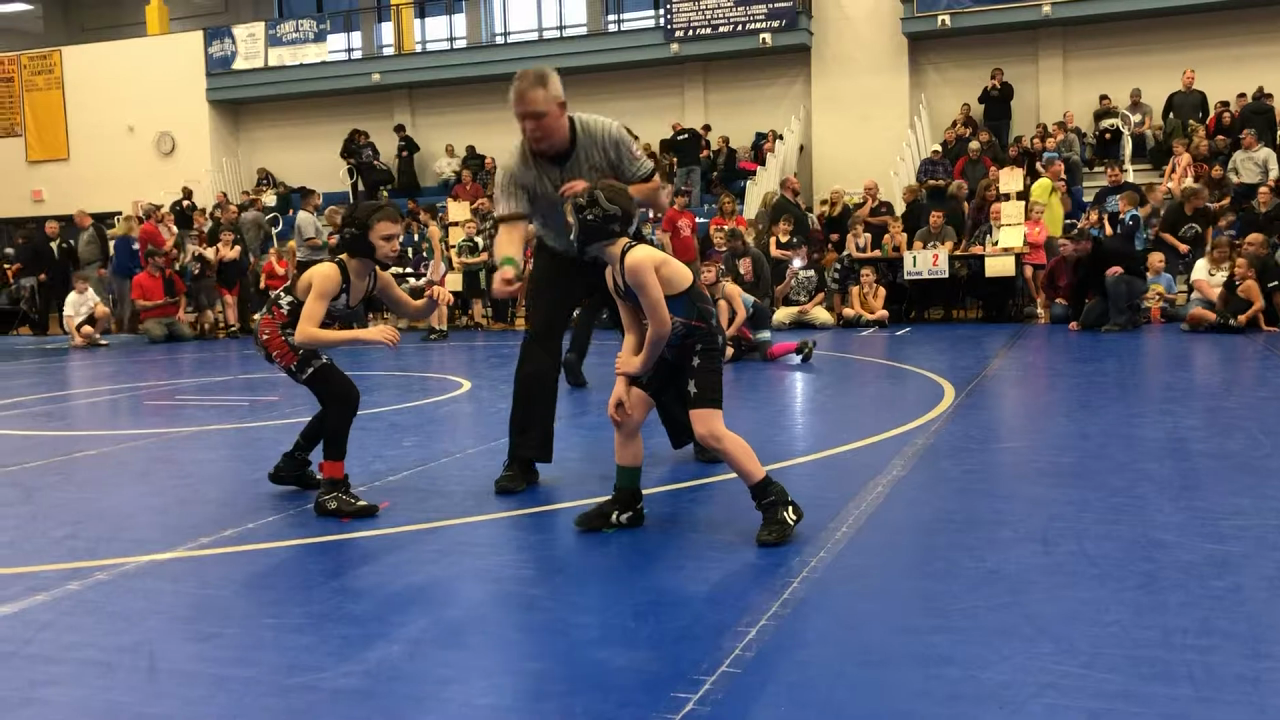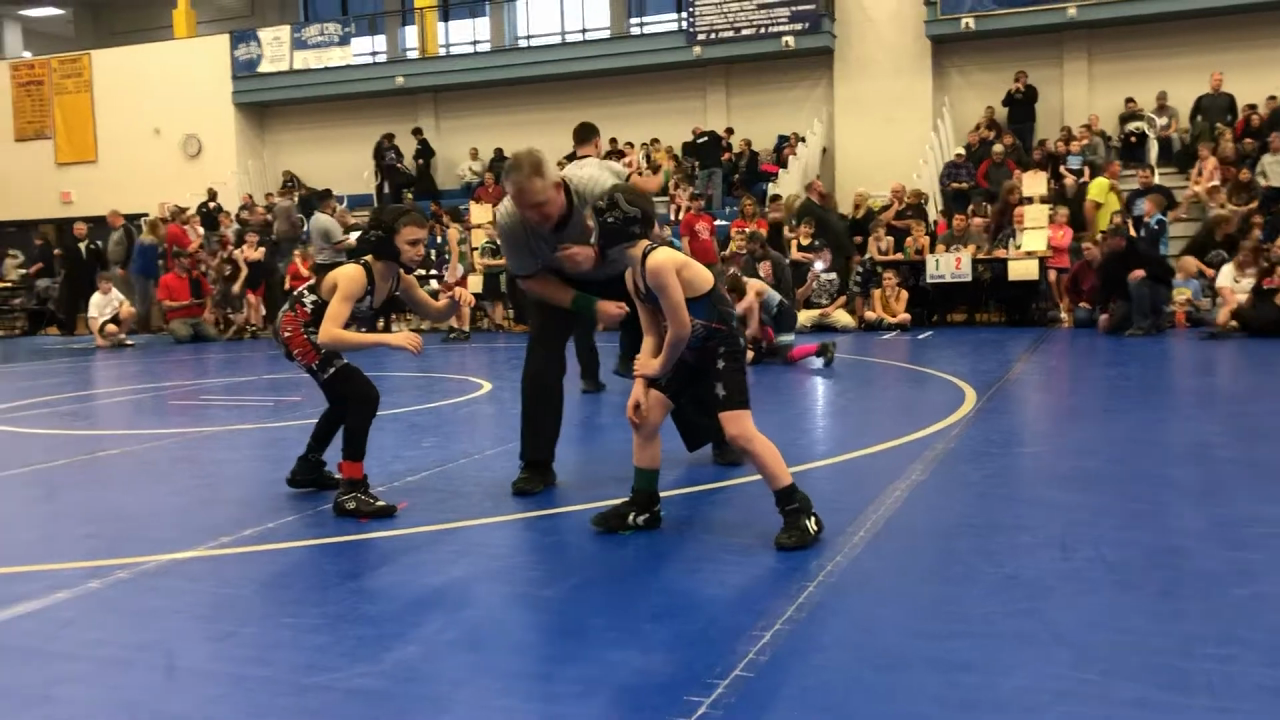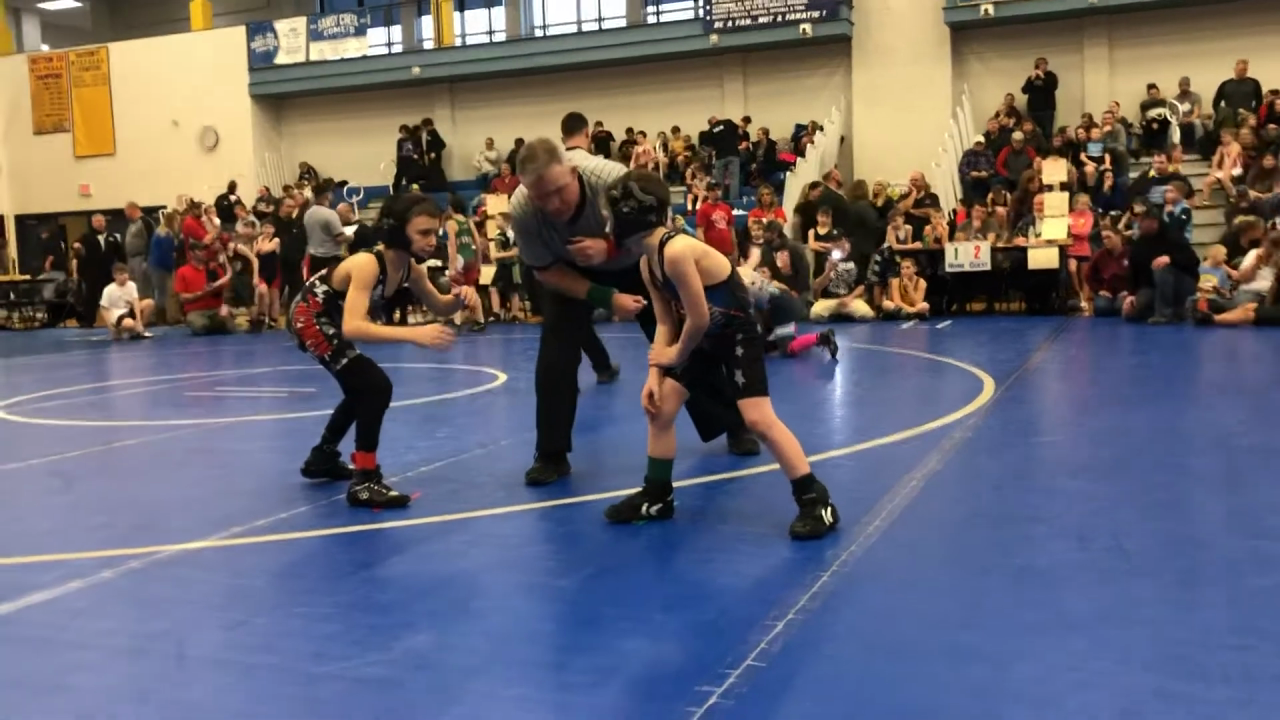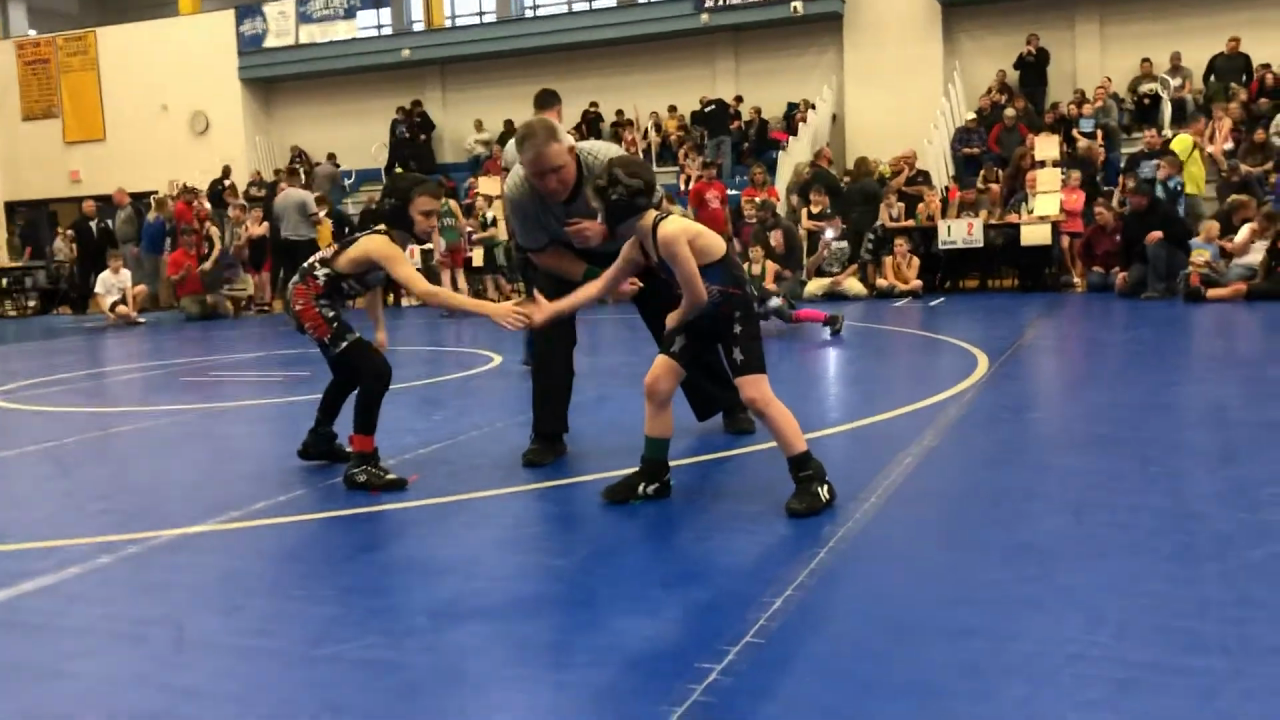
dt=0.4s
person 1, frame 1
left shoulder: (607, 134)
right shoulder: (515, 165)
left elbow: (653, 190)
right elbow: (510, 225)
right wrist: (507, 265)
right hip: (559, 258)
right knee: (537, 350)
left ankle: (697, 433)
right ankle: (522, 461)
person 1, frame 2
left shoulder: (601, 189)
right shoulder: (508, 219)
right elbow: (530, 279)
left wrist: (598, 254)
right wrist: (591, 306)
left hip: (625, 273)
right hip: (558, 281)
right knee: (542, 359)
right ankle: (536, 464)
person 1, frame 3
left shoulder: (612, 179)
right shoulder: (521, 211)
right elbow: (545, 270)
left wrist: (610, 248)
right wrist: (605, 298)
left hip: (637, 262)
right hip: (570, 271)
right knee: (556, 351)
left ankle: (734, 425)
right ankle: (551, 455)
person 1, frame 4
left shoulder: (609, 161)
right shoulder: (516, 191)
right elbow: (541, 253)
left wrist: (607, 230)
right wrist: (601, 280)
right hip: (563, 252)
right knee: (549, 333)
left ankle: (730, 404)
right ankle: (547, 436)
person 2, frame 1
left shoulder: (636, 260)
right shoulder: (612, 271)
left elbow: (660, 326)
right elbow: (633, 332)
left wrist: (641, 365)
right wrist: (621, 383)
left hip: (701, 343)
right hip: (669, 348)
left knee: (709, 431)
right knee: (625, 416)
left ankle: (777, 504)
right ankle: (627, 503)
person 2, frame 2
left shoulder: (658, 262)
right shoulder: (632, 274)
left elbow: (680, 329)
right elbow: (652, 334)
left wrist: (660, 367)
right wrist: (639, 385)
left hip: (721, 345)
right hip: (688, 350)
left knee: (739, 432)
right knee: (643, 417)
left ankle: (798, 511)
right ankle: (644, 506)
person 2, frame 3
left shoulder: (676, 251)
right shoulder: (647, 263)
left elbow: (699, 318)
right elbow: (665, 323)
left wrist: (676, 355)
right wrist: (654, 375)
left hip: (737, 332)
right hip: (702, 338)
left knee: (758, 418)
right knee: (659, 407)
left ankle: (815, 501)
right ankle: (656, 496)
person 2, frame 4
left shoulder: (668, 232)
right shoulder: (637, 245)
left elbow: (696, 297)
right elbow: (601, 285)
left wrist: (676, 320)
right wrist: (552, 310)
left hip: (734, 310)
right hip: (699, 316)
left knee: (756, 396)
right knee: (656, 385)
left ankle: (811, 478)
right ankle: (653, 476)
person 3, frame 1
left shoulder: (377, 276)
right shoulder: (329, 274)
left elbow: (412, 312)
right elbow: (304, 335)
left wrist: (432, 299)
right wrist: (364, 334)
left hip: (297, 334)
right hip: (277, 331)
left knee: (339, 401)
right knee: (344, 396)
left ankle: (291, 465)
right ankle: (332, 491)
person 3, frame 2
left shoulder: (400, 278)
right shoulder: (355, 275)
left elbow: (435, 313)
right elbow: (328, 337)
left wrist: (454, 300)
right wrist: (388, 339)
left hip: (315, 329)
right hip: (297, 327)
left knee: (345, 401)
right knee: (363, 396)
left ankle: (307, 468)
right ankle: (351, 492)
person 3, frame 3
left shoulder: (410, 267)
right shoulder: (368, 265)
left elbow: (439, 307)
right elbow: (352, 328)
left wrist: (460, 297)
right wrist: (413, 334)
left hip: (328, 320)
right hip: (310, 318)
left knee: (361, 391)
right knee: (376, 387)
left ankle: (322, 458)
right ankle: (364, 482)
person 3, frame 4
left shoulder: (391, 240)
right shoulder: (382, 246)
right elbow: (425, 292)
left wrist: (379, 328)
right wrist: (491, 309)
left hip: (322, 299)
right hip: (308, 298)
left knee: (350, 372)
right knee: (376, 370)
left ankle: (318, 440)
right ankle: (362, 465)
